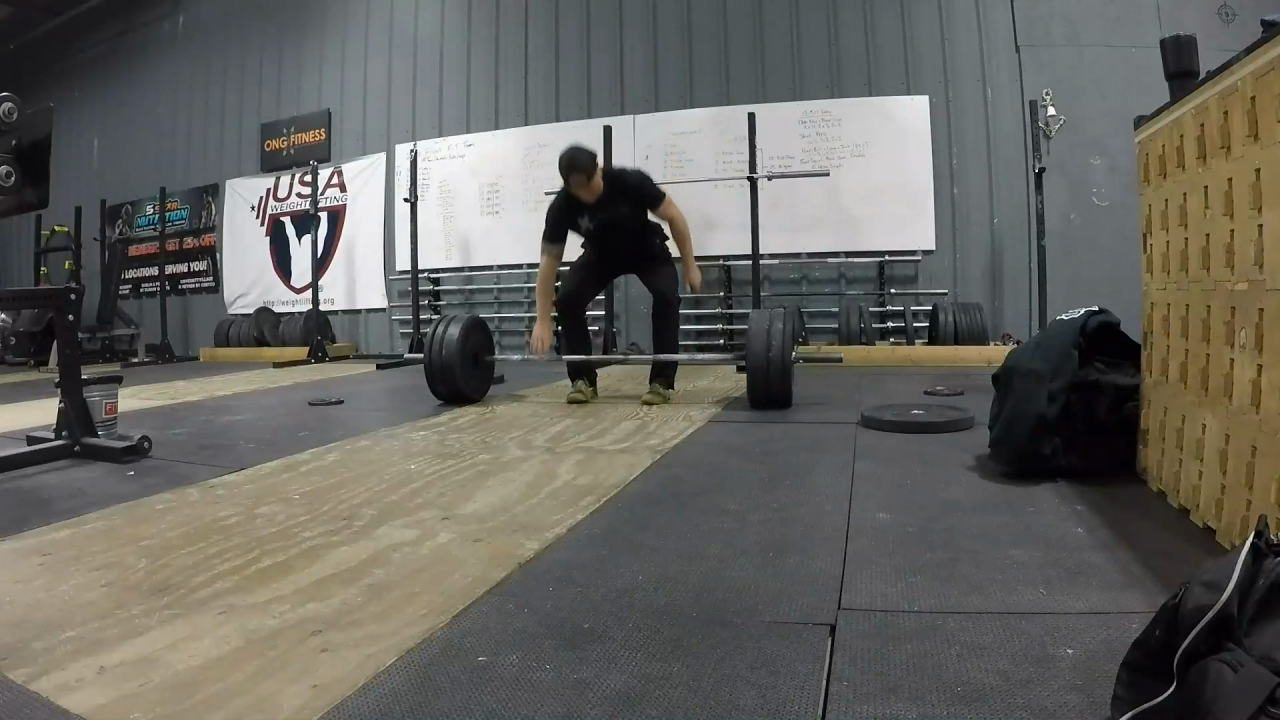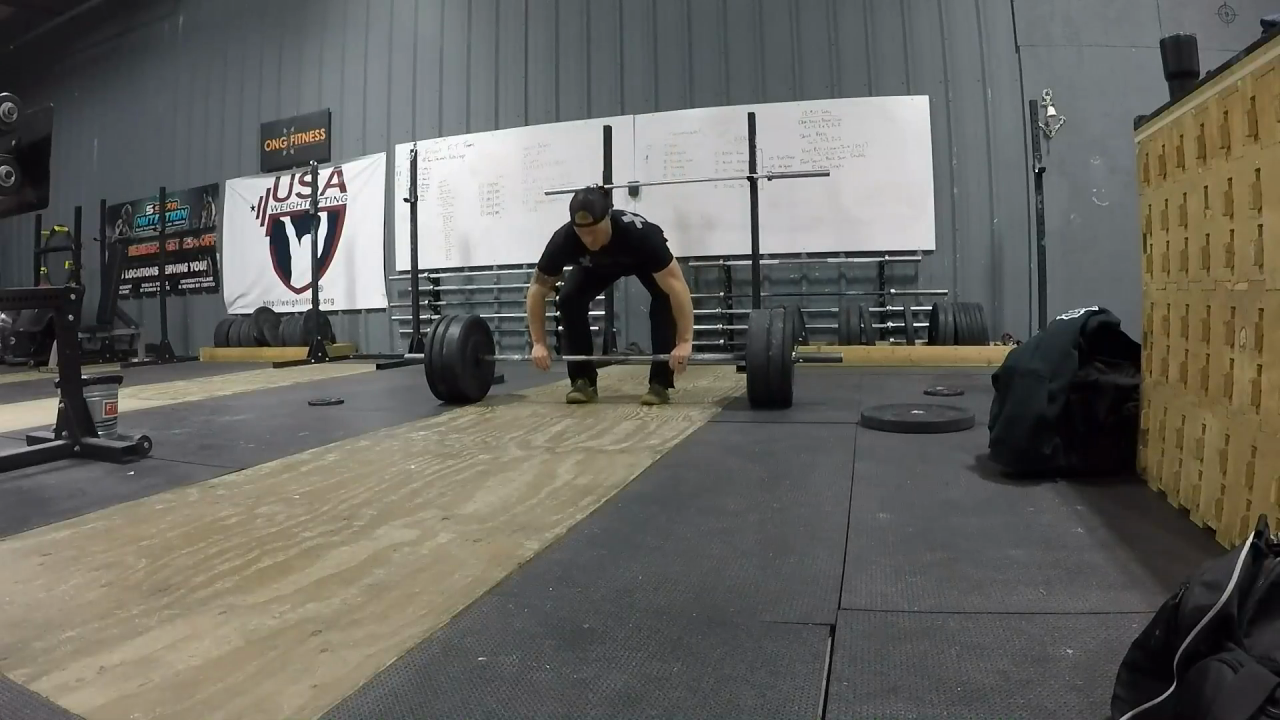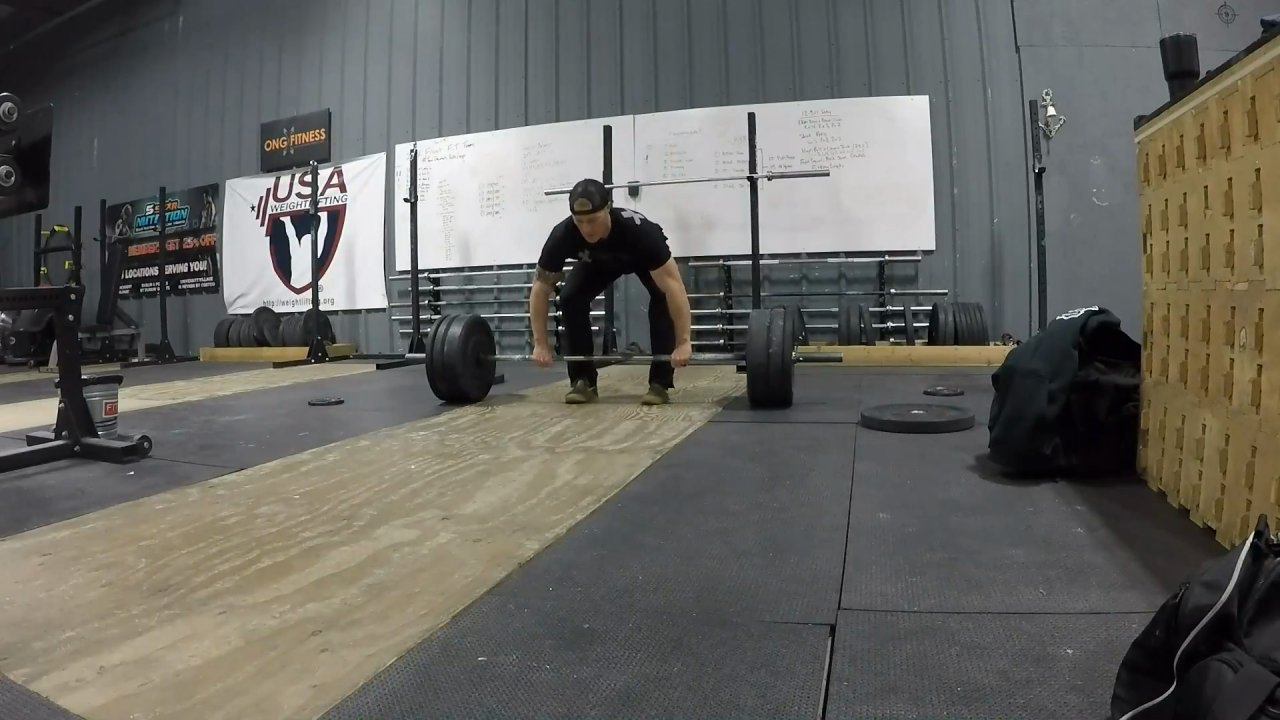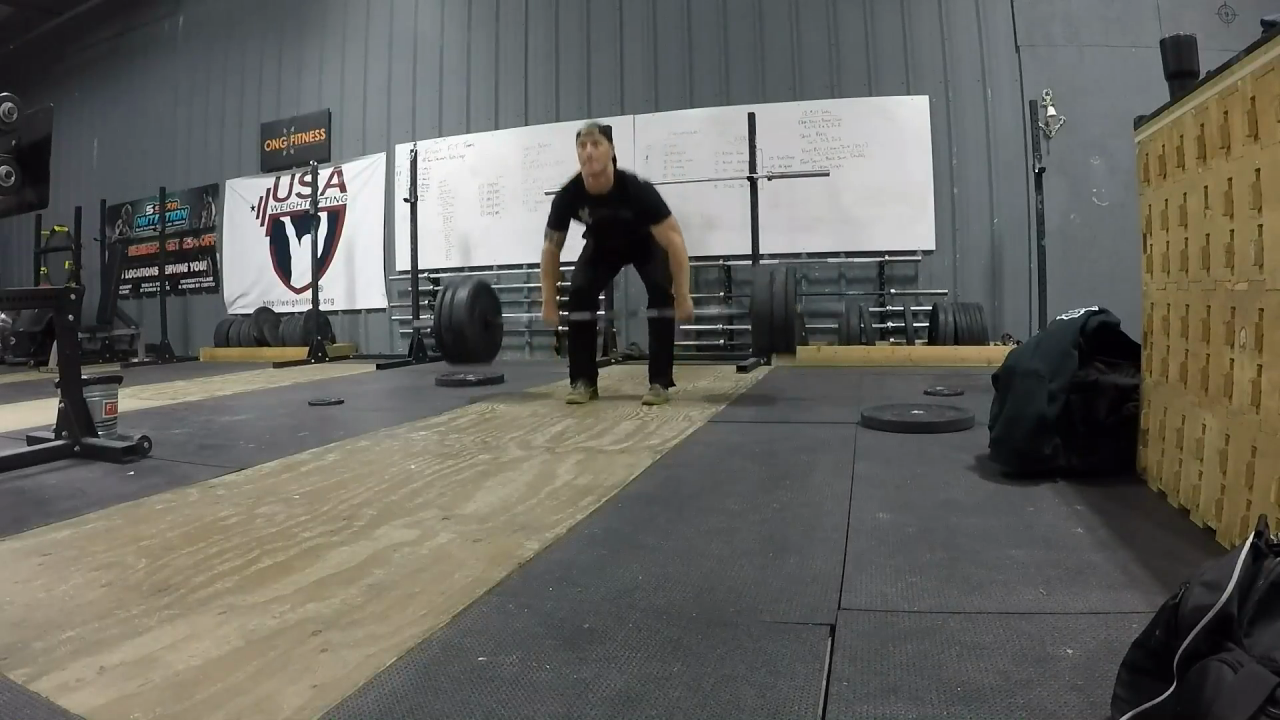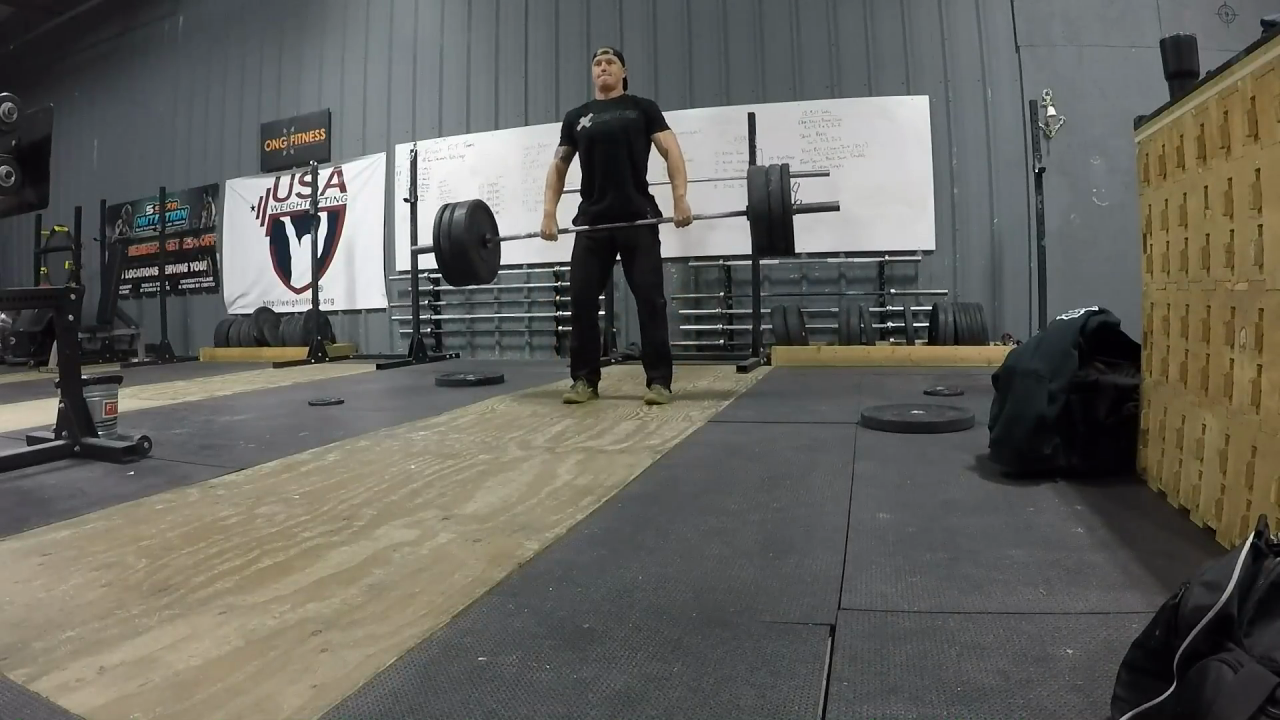
dt=1s
person 1, frame 1
left shoulder: (630, 182)
right shoulder: (561, 207)
left elbow: (673, 217)
right elbow: (549, 262)
left wrist: (689, 266)
right wrist: (541, 322)
left hip: (646, 249)
right hip: (600, 254)
left knee: (667, 295)
right knee: (568, 299)
left ankle: (661, 382)
right ankle: (583, 380)
person 1, frame 2
left shoulder: (639, 232)
right shoulder: (563, 241)
left elbow: (677, 287)
right elbow: (537, 291)
left wrist: (685, 342)
right wrist: (538, 343)
left hip: (642, 259)
left knee: (664, 296)
right knee: (569, 299)
left ankle: (660, 383)
right ankle: (583, 380)
person 1, frame 3
left shoulder: (638, 230)
right shoulder: (562, 236)
left elbow: (673, 287)
right elbow: (540, 290)
left wrist: (683, 342)
right wrist: (540, 343)
left hip: (641, 256)
right hip: (597, 262)
left knee: (662, 296)
right knee: (570, 298)
left ankle: (660, 383)
right ankle: (583, 380)
person 1, frame 4
left shoulder: (637, 190)
right shoulder: (568, 196)
left elbow: (673, 240)
right elbow: (551, 249)
left wrist: (682, 298)
right wrist: (549, 303)
left hip: (644, 243)
right hip: (601, 245)
left knee: (660, 292)
right knee: (579, 294)
left ankle: (659, 382)
right ankle: (583, 381)
person 1, frame 5
left shoulder: (642, 108)
right shoulder: (576, 116)
left elbow: (670, 151)
right elbow: (558, 166)
left wrist: (680, 199)
right wrist: (549, 212)
left hip: (637, 217)
right hip: (591, 220)
left knee: (650, 298)
right knee: (582, 299)
left ankle: (659, 381)
right ankle: (585, 379)
